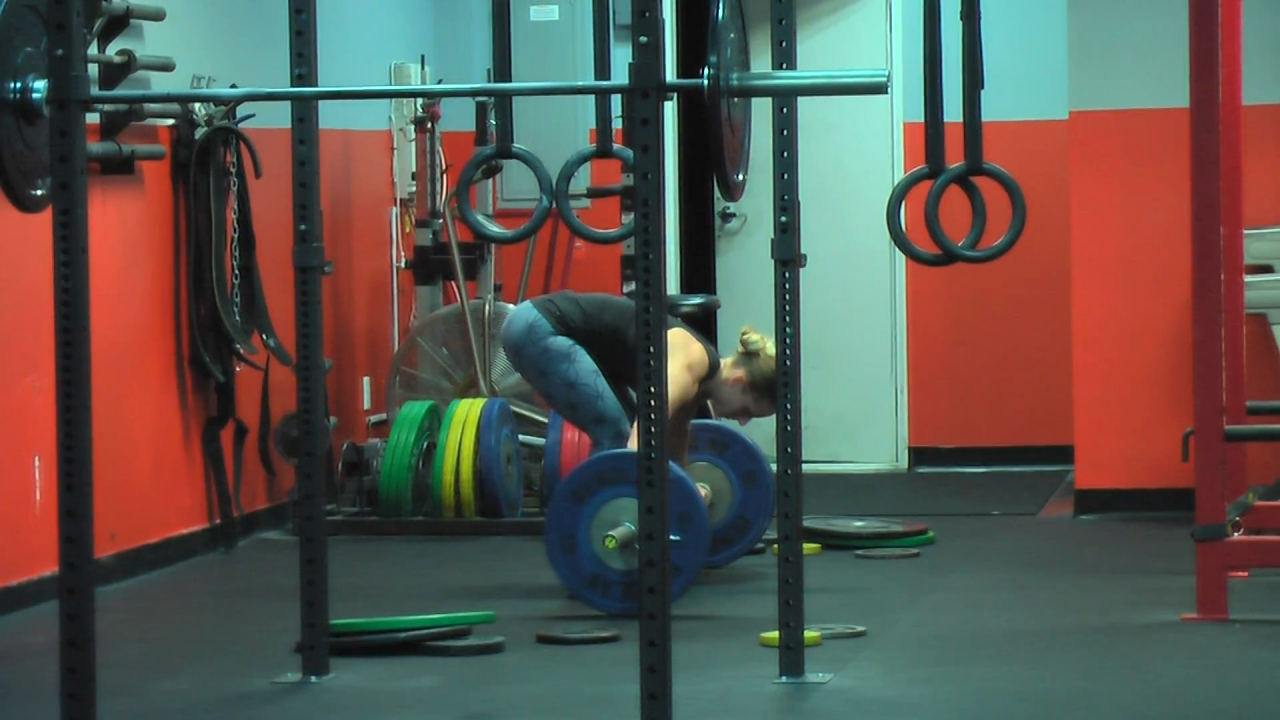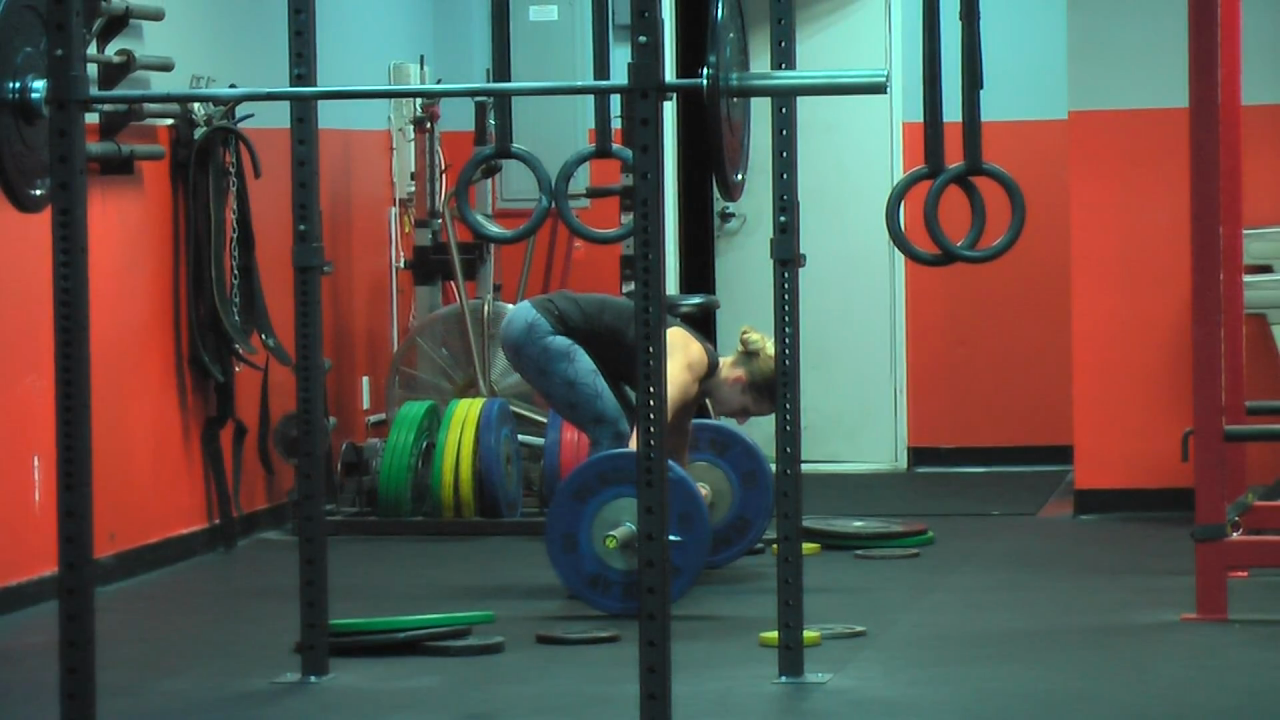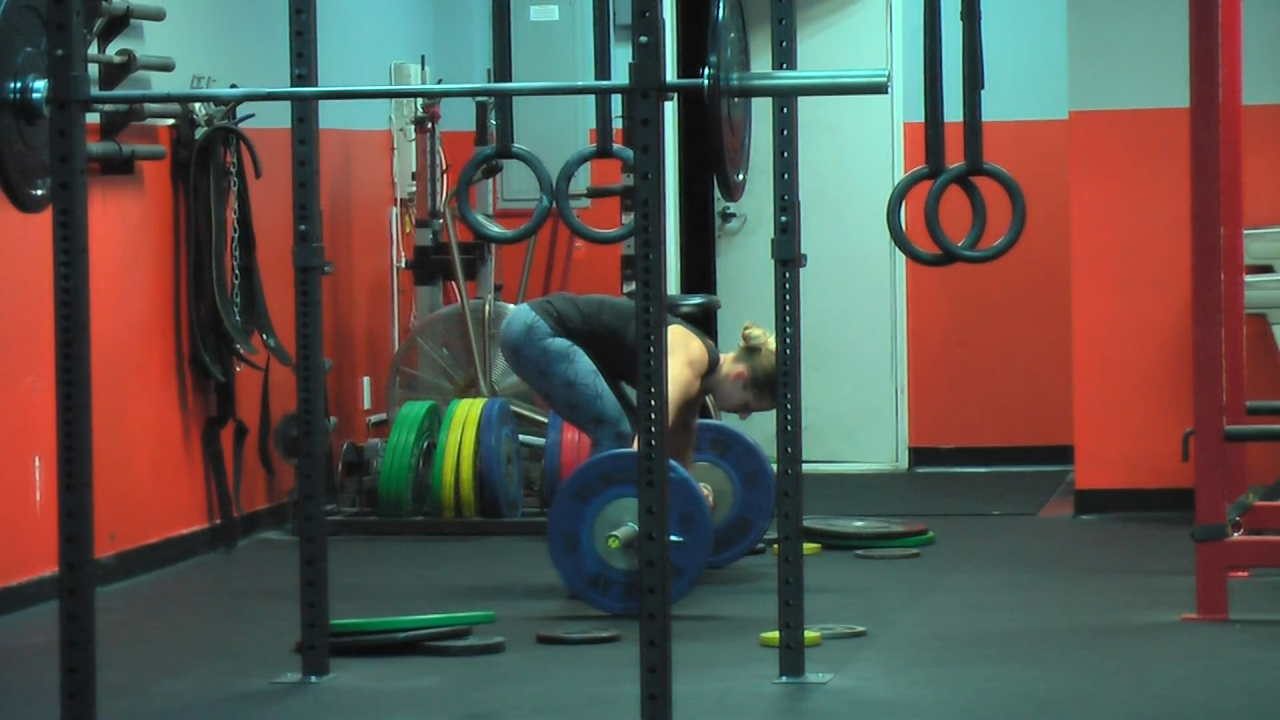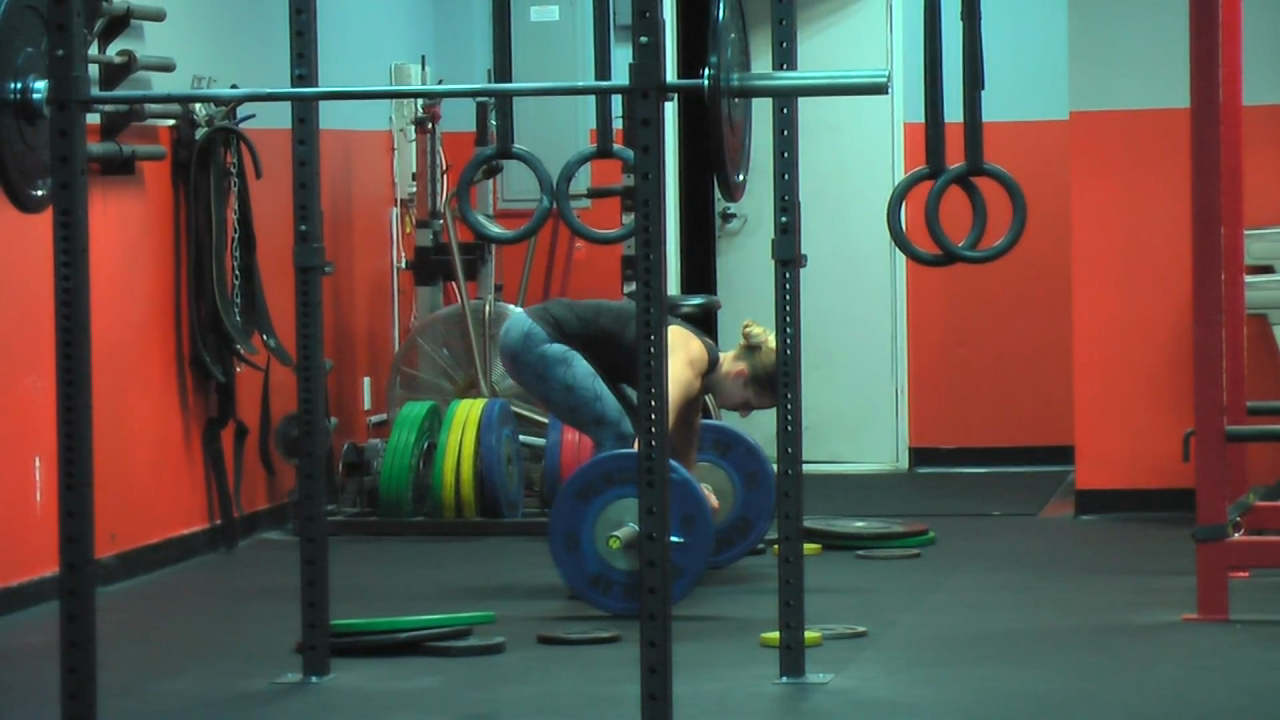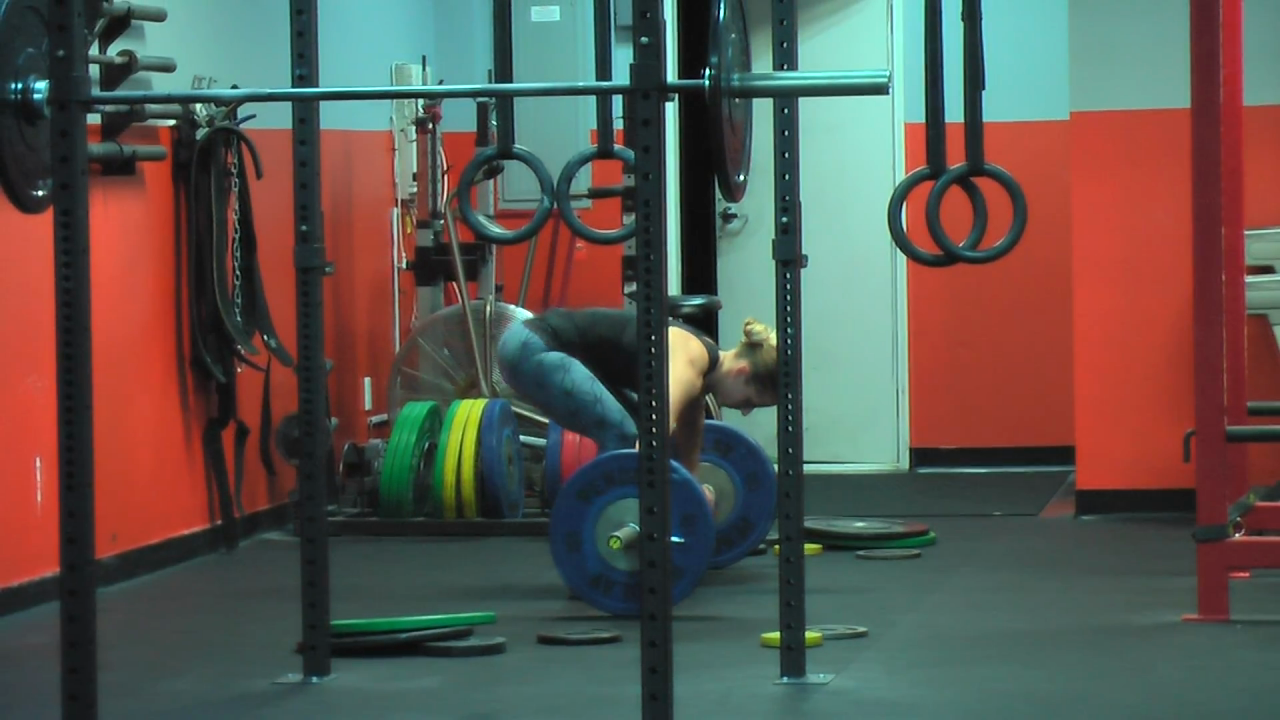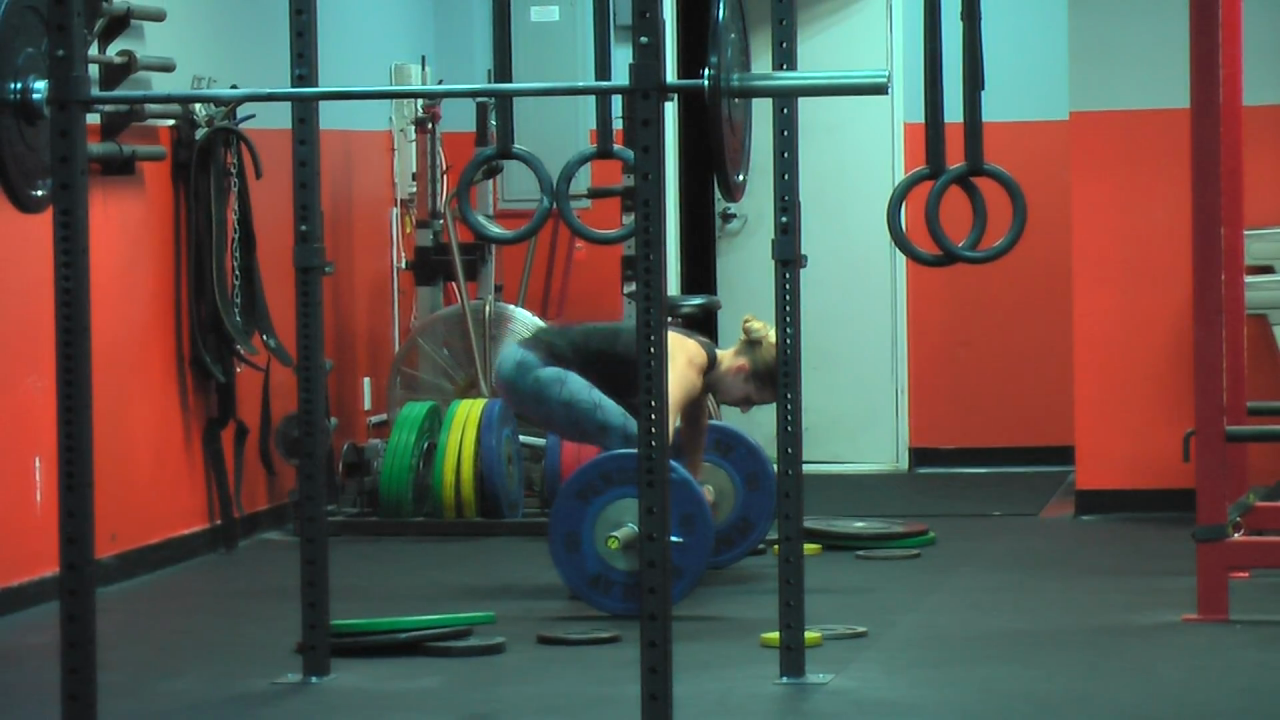
dt=0.1s
person 1, frame 1
left shoulder: (706, 372)
right shoulder: (689, 364)
left elbow: (675, 432)
left hip: (545, 328)
right hip: (537, 328)
left knee: (616, 431)
right knee: (614, 434)
person 1, frame 2
left shoulder: (701, 371)
right shoulder: (690, 363)
left elbow: (676, 431)
left hip: (547, 327)
right hip: (535, 328)
left knee: (615, 433)
right knee: (613, 435)
person 1, frame 3
left shoulder: (703, 365)
right shoulder: (690, 361)
left elbow: (680, 428)
left hip: (546, 329)
right hip: (535, 330)
left knee: (617, 434)
right knee: (614, 436)
person 1, frame 4
left shoulder: (702, 364)
right shoulder: (690, 359)
left elbow: (684, 432)
left hip: (544, 339)
right hip: (532, 337)
left knee: (620, 435)
right knee: (618, 434)
person 1, frame 5
left shoulder: (704, 361)
right shoulder: (690, 360)
left elbow: (688, 431)
left hip: (545, 346)
right hip: (531, 346)
left knee: (622, 435)
right knee: (620, 436)
person 1, frame 6
left shoulder: (702, 364)
right shoulder: (689, 362)
left elbow: (694, 431)
left hip: (542, 366)
right hip: (527, 364)
right knee: (626, 438)
